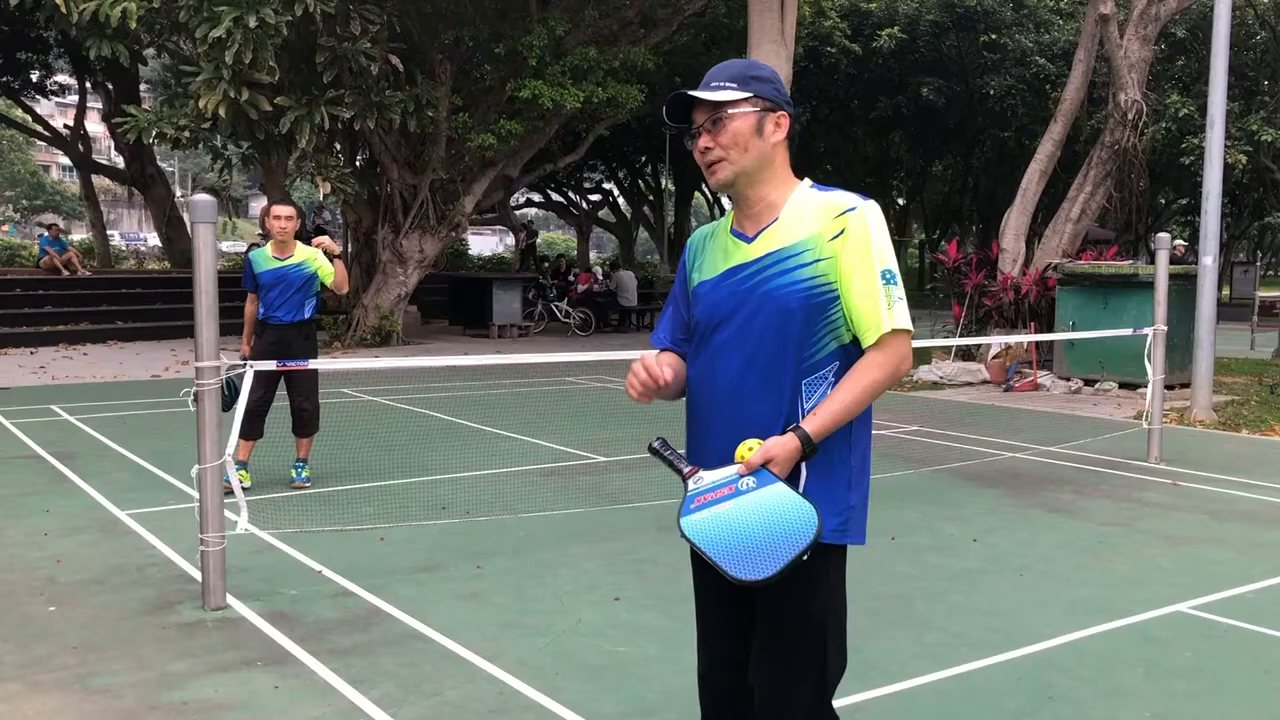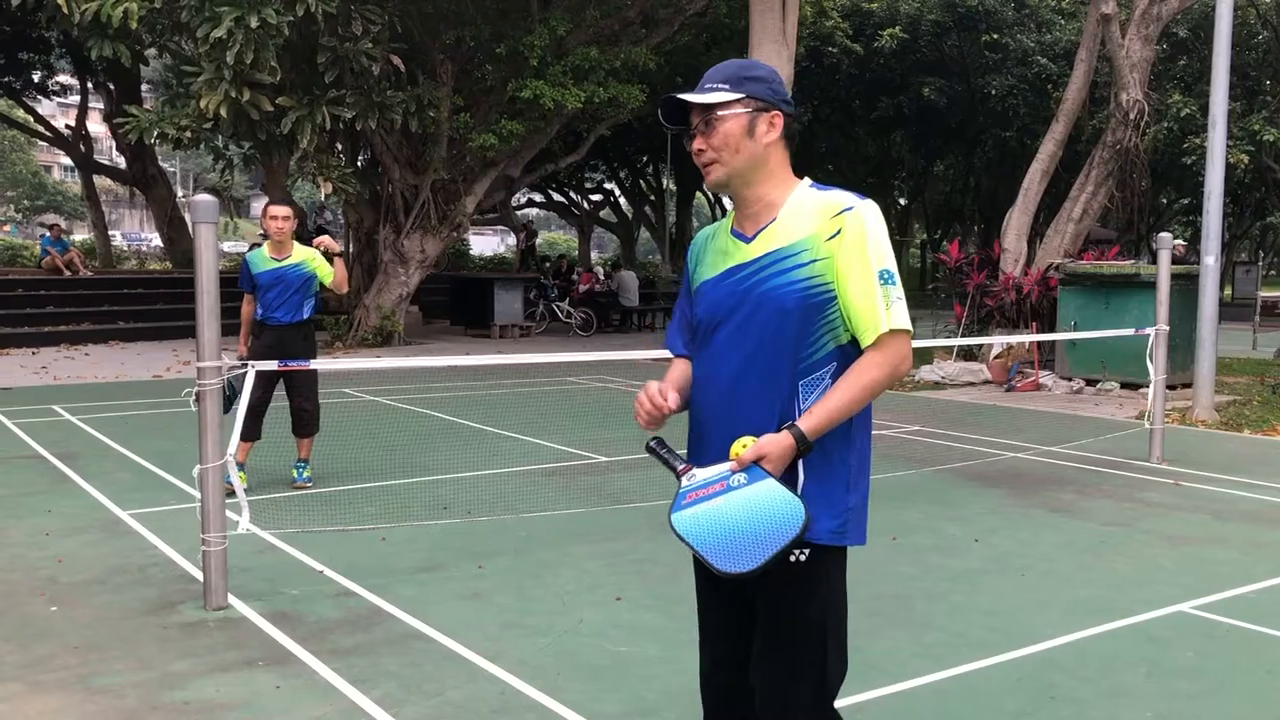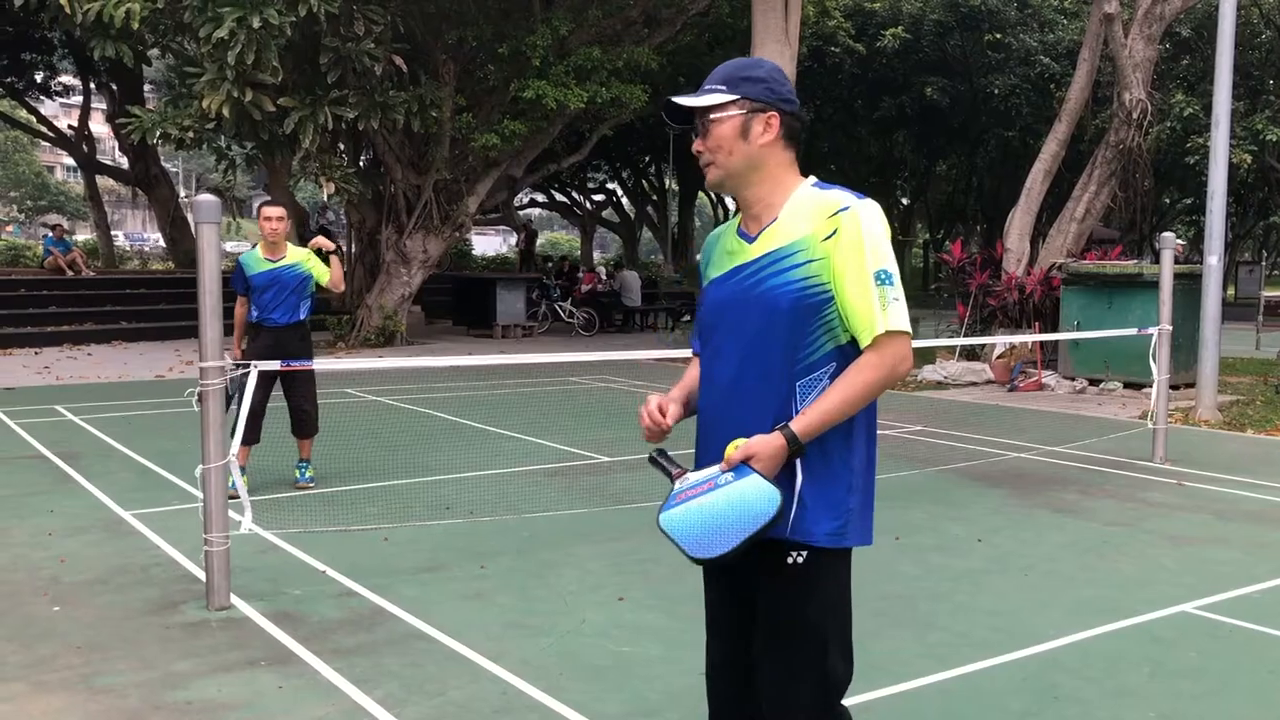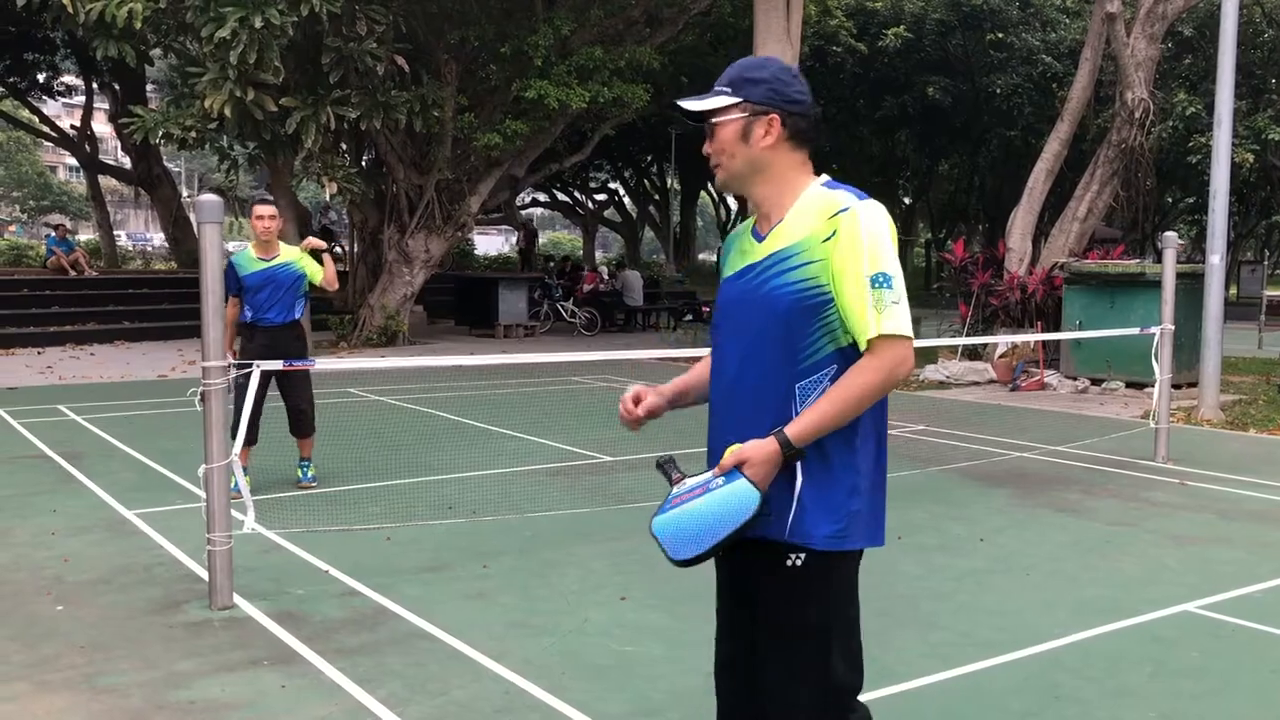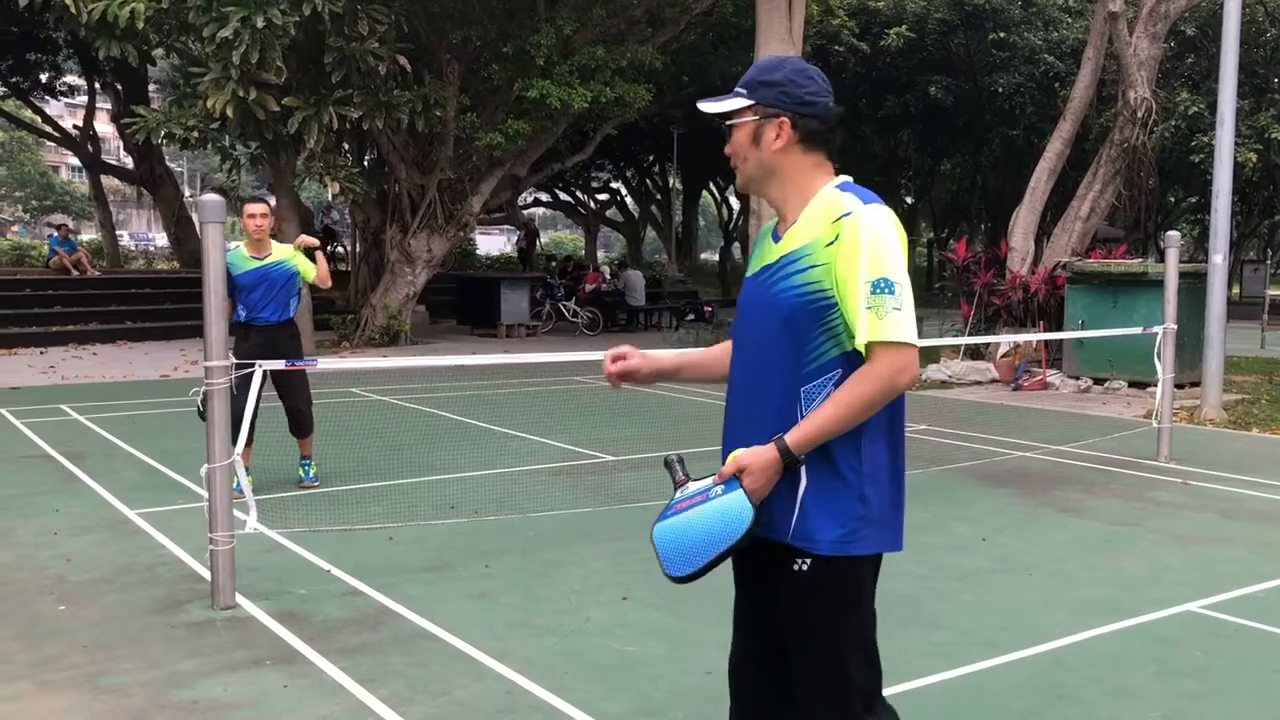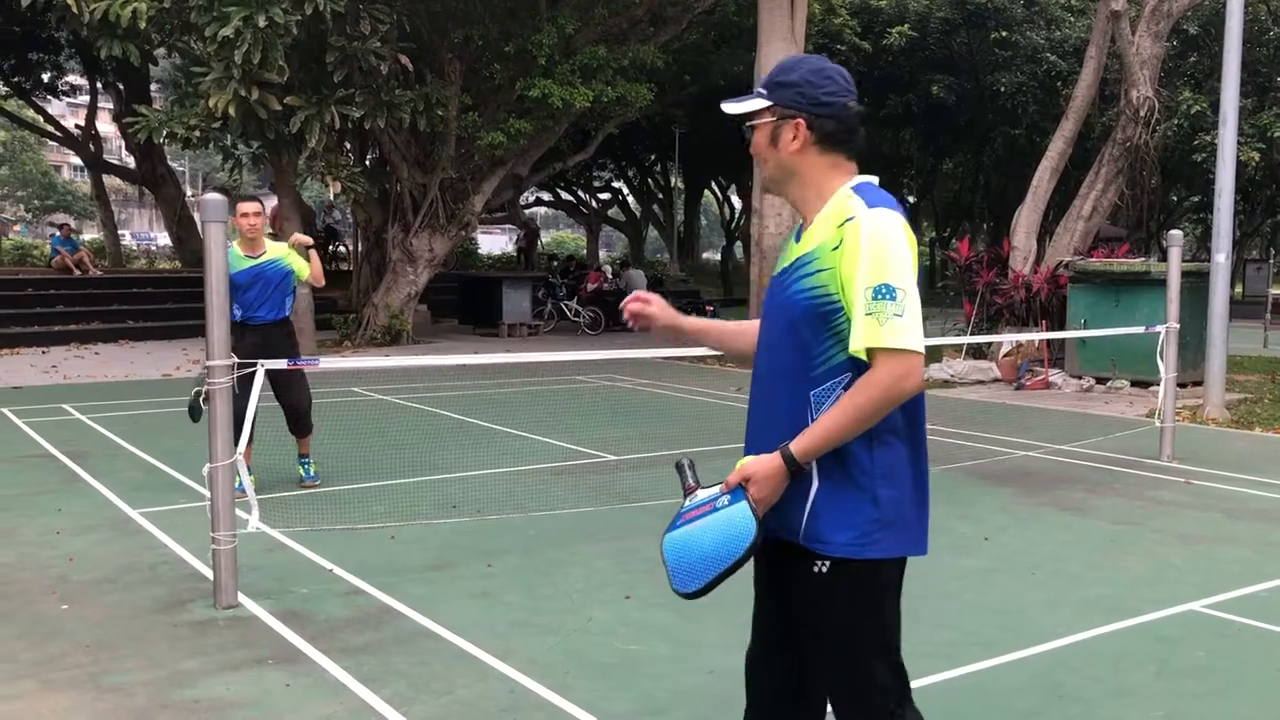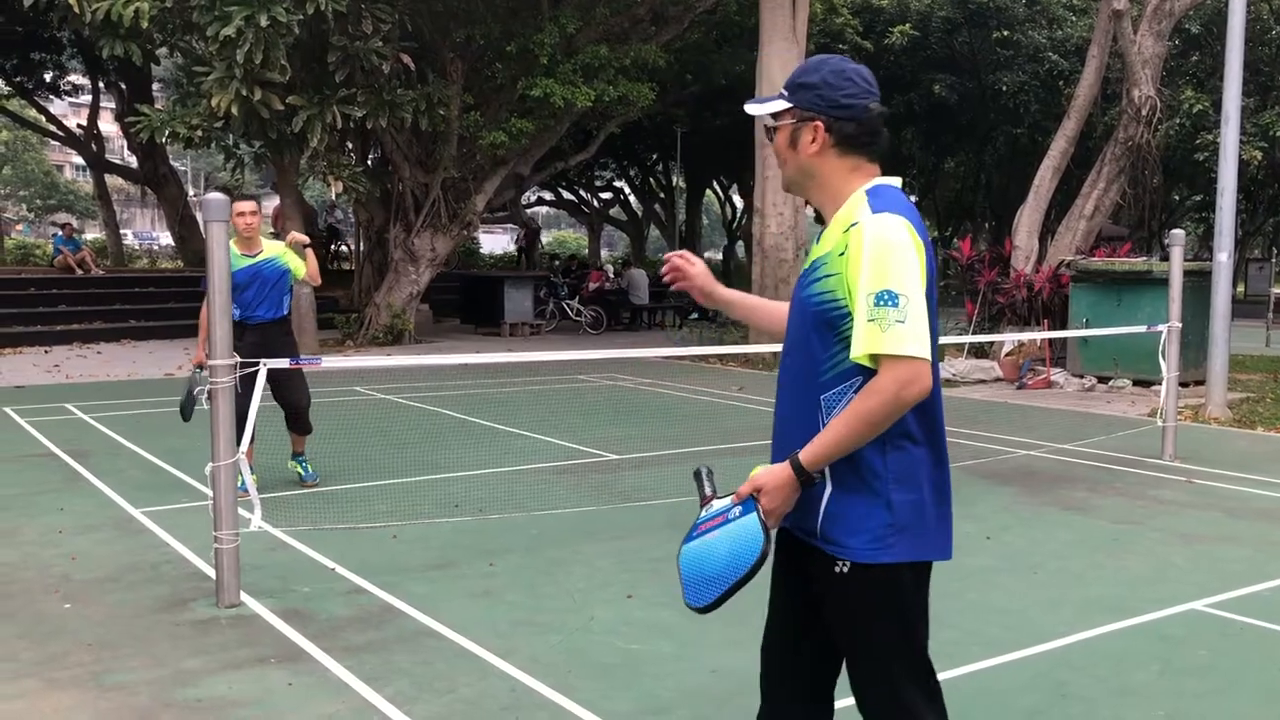
dt=0.1s
person 1, frame 1
left shoulder: (846, 220)
right shoulder: (701, 246)
left elbow: (892, 350)
left wrist: (799, 438)
right wrist: (653, 375)
left hip: (804, 509)
person 1, frame 2
left shoulder: (844, 220)
right shoulder: (706, 245)
left elbow: (891, 351)
left wrist: (794, 436)
right wrist: (664, 392)
left hip: (803, 510)
person 1, frame 3
left shoulder: (846, 219)
right shoulder: (719, 243)
left elbow: (892, 352)
left wrist: (787, 438)
right wrist: (673, 403)
left hip: (808, 512)
person 1, frame 4
left shoulder: (850, 220)
right shoulder: (740, 240)
left elbow: (892, 356)
left wrist: (782, 443)
right wrist: (666, 394)
left hip: (811, 514)
person 1, frame 5
left shoulder: (859, 223)
right shoulder: (772, 237)
left elbow: (896, 364)
left wrist: (783, 449)
right wrist: (659, 364)
left hip: (832, 516)
right hip: (771, 511)
person 1, frame 6
left shoulder: (870, 226)
right shoulder: (804, 233)
left elbow: (900, 370)
left wrist: (788, 459)
right wrist: (680, 324)
left hip: (849, 518)
right hip: (789, 512)
person 1, frame 7
left shoulder: (878, 228)
right shoulder: (841, 228)
left elbow: (906, 377)
left wrist: (796, 470)
right wrist: (714, 295)
left hip: (872, 522)
right hip: (818, 515)
person 2, frame 1
left shoulder: (312, 255)
right shoulder: (255, 258)
left elbow: (341, 288)
right elbow: (252, 301)
left wrist: (336, 254)
right wrist: (246, 341)
left hip: (300, 336)
right hip: (267, 336)
left knee: (305, 404)
right knee: (254, 403)
left ankle: (301, 465)
right ankle: (241, 468)
person 2, frame 2
left shoulder: (310, 256)
right shoulder: (253, 259)
left elbow: (341, 288)
right elbow: (249, 302)
left wrist: (337, 253)
right wrist: (243, 341)
left hip: (299, 337)
right hip: (264, 337)
left knee: (305, 405)
right knee: (253, 404)
left ankle: (302, 465)
right ankle: (239, 469)
person 2, frame 3
left shoulder: (305, 257)
right shoulder: (246, 261)
left elbow: (337, 286)
right elbow: (242, 304)
left wrist: (332, 252)
right wrist: (237, 344)
left hip: (295, 338)
right hip: (260, 339)
left knee: (304, 406)
right knee: (250, 407)
left ankle: (304, 465)
right ankle: (239, 472)
person 2, frame 4
left shoulder: (298, 256)
right shoulder: (238, 261)
left elbow: (331, 284)
right elbow: (233, 305)
left wrist: (324, 250)
right wrist: (228, 346)
left hip: (290, 338)
right hip: (255, 340)
left knee: (301, 406)
right knee: (246, 408)
left ankle: (306, 464)
right ankle: (240, 473)
person 2, frame 5
left shoulder: (290, 253)
right shoulder: (231, 260)
left elbow: (324, 282)
right elbow: (225, 304)
left wrist: (317, 248)
left hip: (284, 336)
right hip: (249, 339)
left knee: (299, 404)
right knee: (241, 408)
left ankle: (306, 462)
right ankle: (242, 473)
person 2, frame 6
left shoulder: (284, 252)
right shoulder: (226, 259)
left elbow: (318, 281)
left wrist: (310, 247)
left hip: (280, 335)
right hip: (245, 338)
left knee: (298, 402)
right knee: (241, 408)
left ankle: (305, 460)
right ankle: (243, 472)
person 2, frame 7
left shoulder: (281, 250)
left elbow: (314, 280)
right elbow: (210, 304)
left wrist: (307, 246)
right wrist: (201, 347)
left hip: (279, 334)
right hip: (243, 338)
left knee: (297, 401)
right knee: (241, 408)
left ankle: (299, 458)
right ankle: (247, 473)
